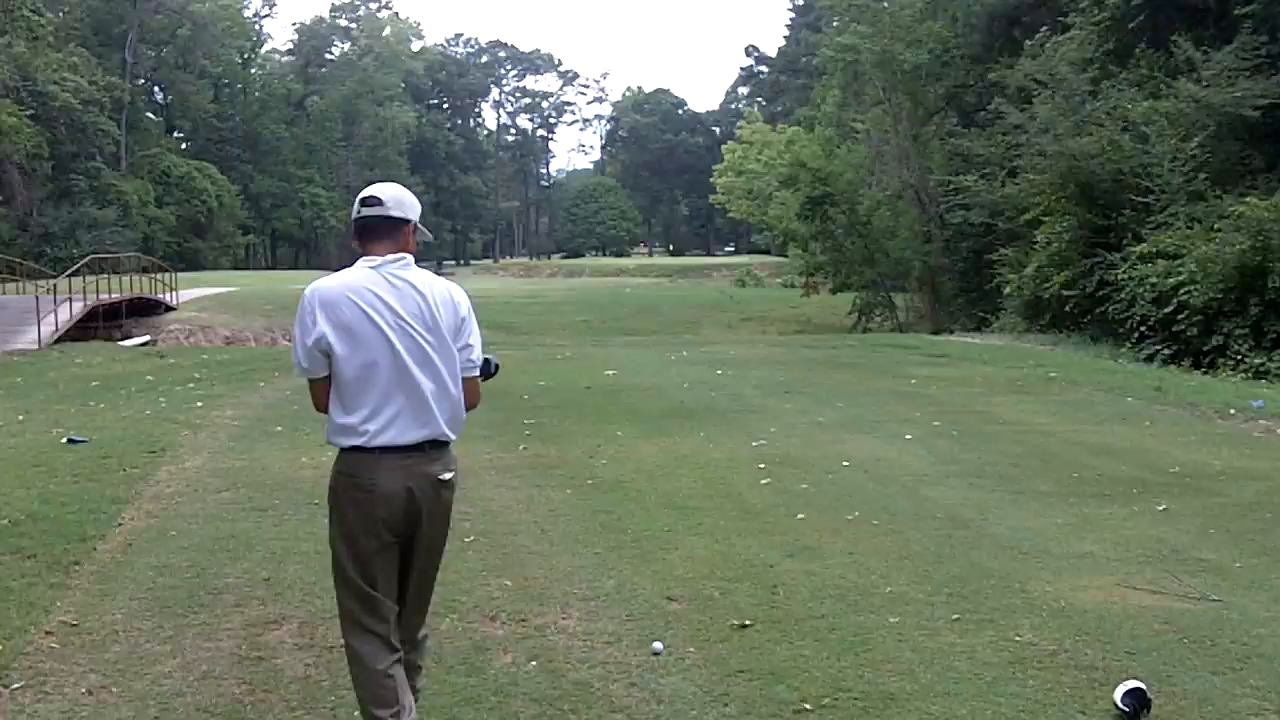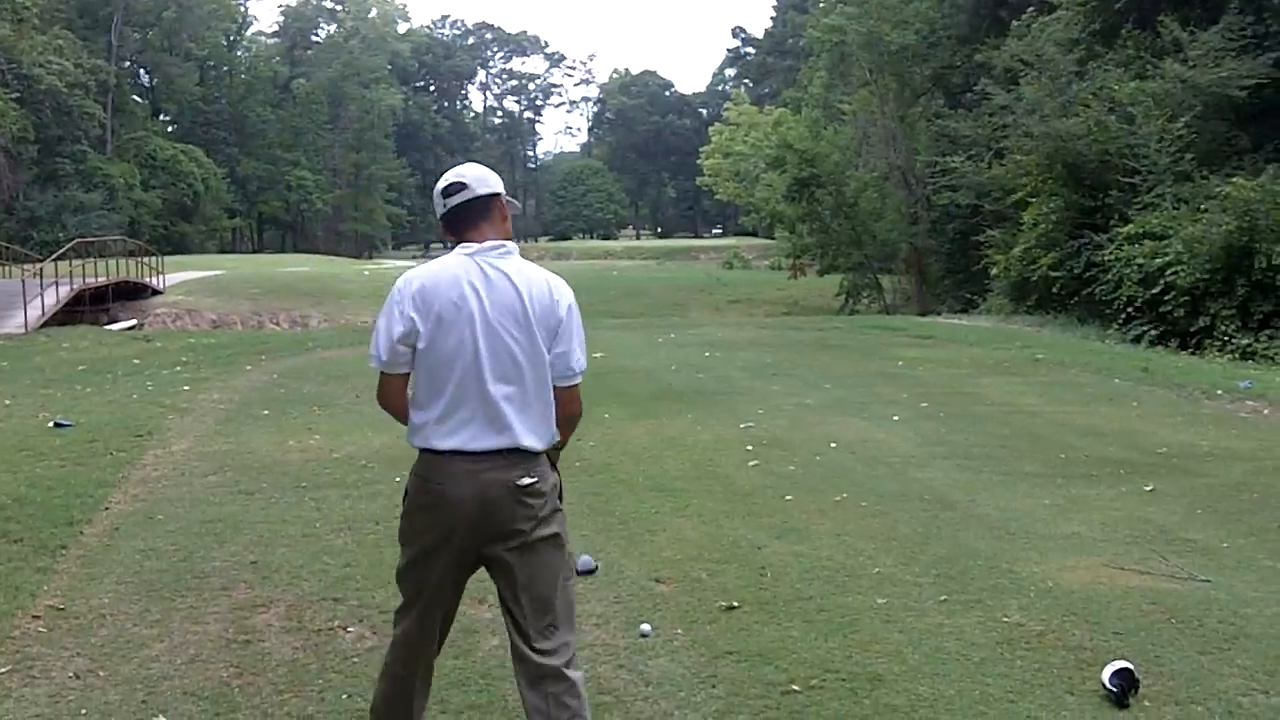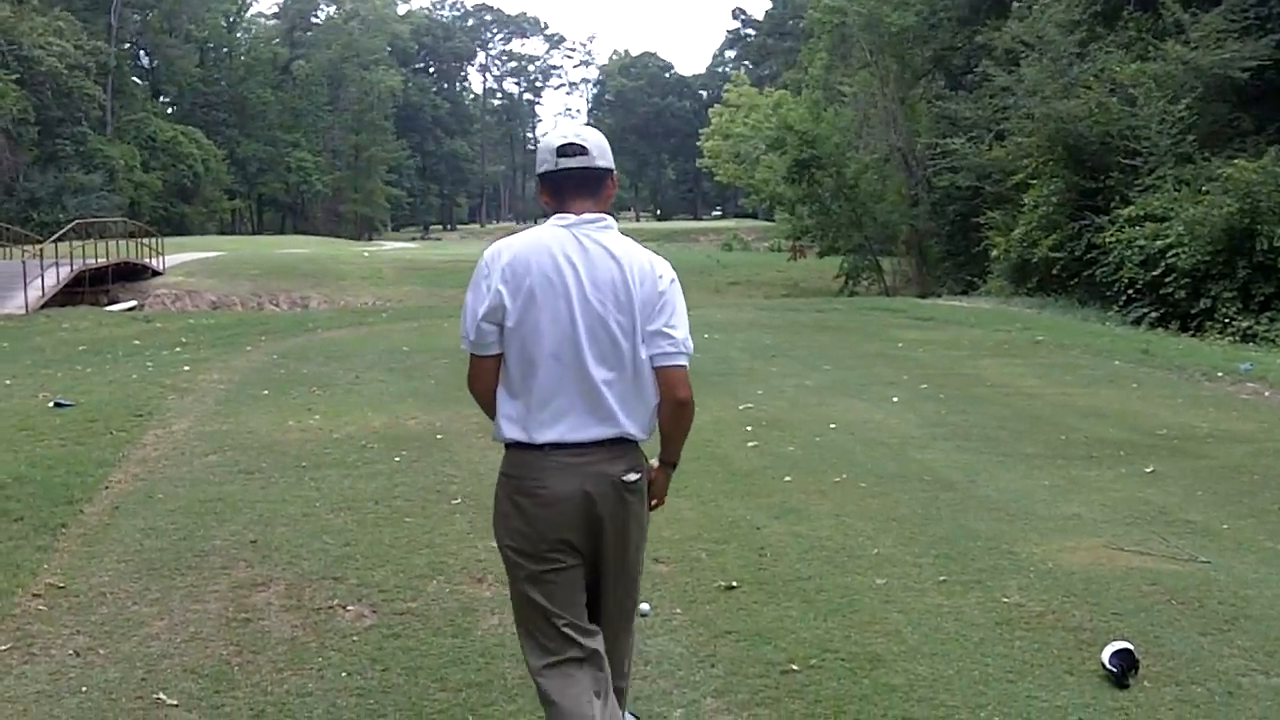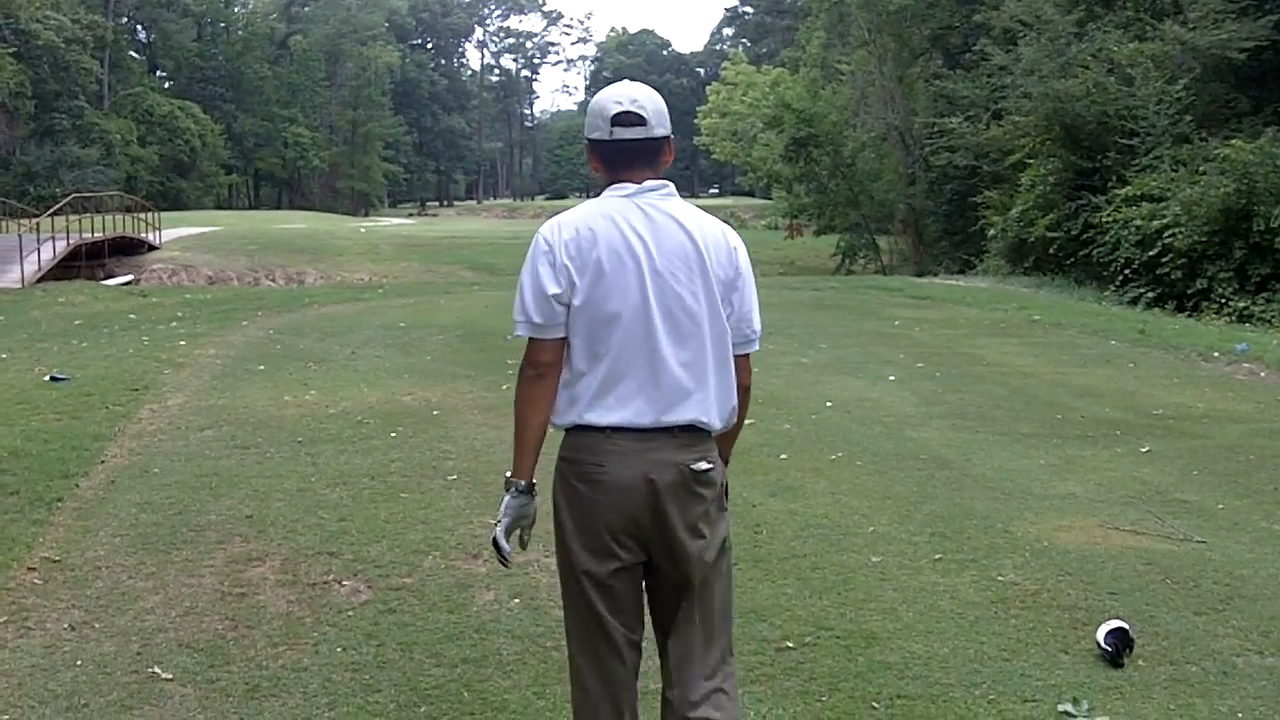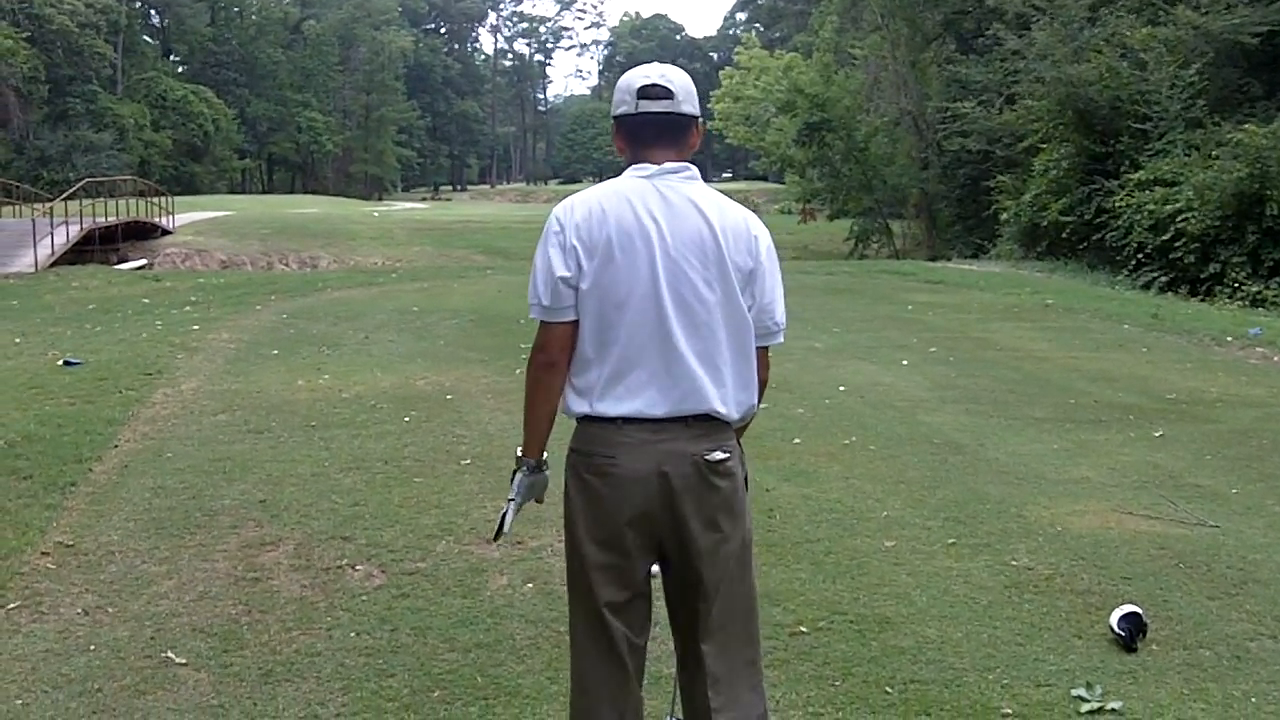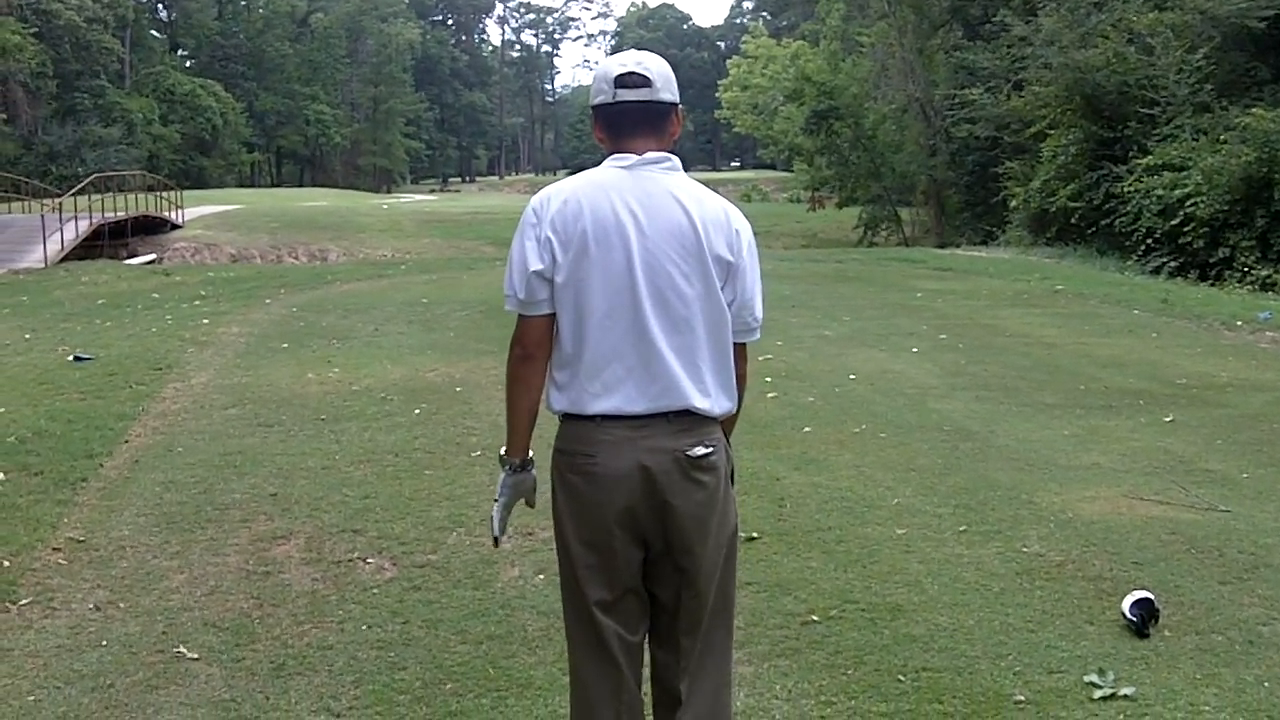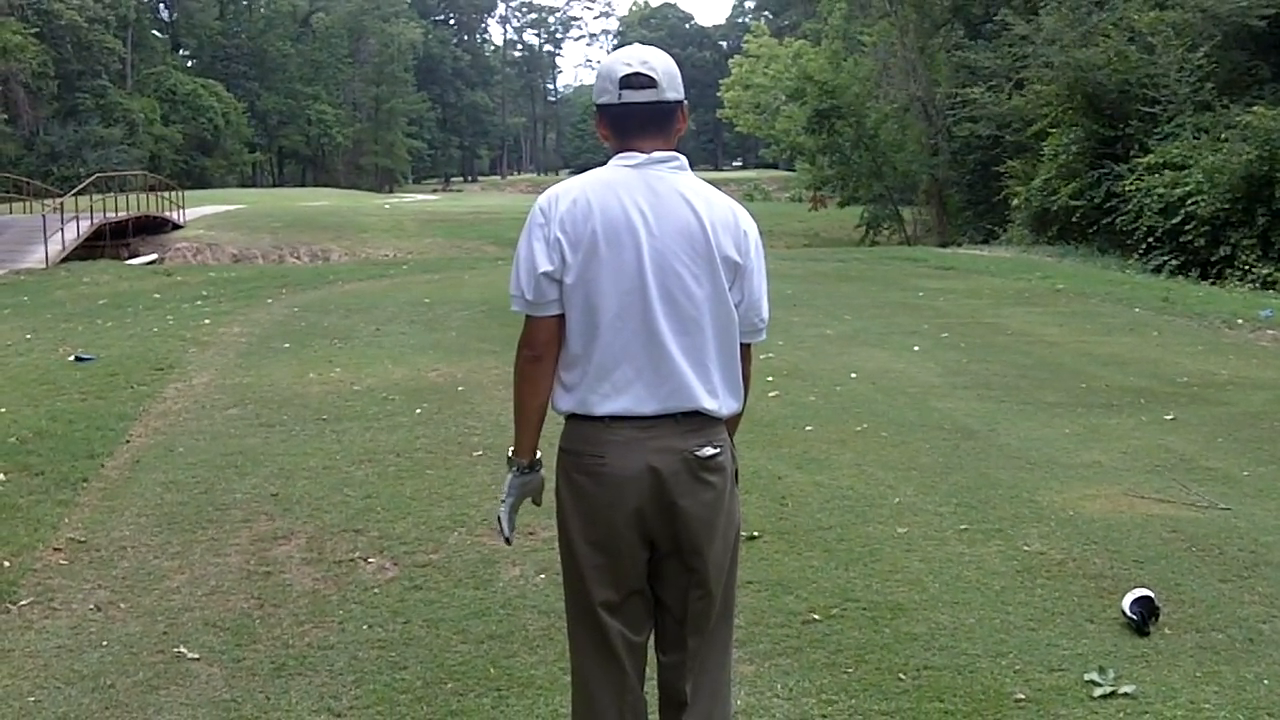
dt=0.5s
person 1, frame 1
left shoulder: (323, 296)
right shoulder: (448, 294)
left elbow: (322, 399)
right elbow: (470, 397)
left hip: (364, 475)
right hip: (434, 471)
left knee: (370, 623)
right knee: (409, 615)
person 1, frame 2
left shoulder: (416, 286)
right shoulder: (550, 289)
left elbow: (391, 397)
right elbow: (569, 405)
left hip: (441, 481)
right hip: (523, 482)
left knee: (418, 628)
right knee: (549, 645)
person 1, frame 3
left shoulder: (504, 259)
right shoulder: (649, 269)
left elbow: (482, 377)
right elbow: (676, 393)
right wrist: (666, 465)
left hip: (536, 476)
right hip: (618, 473)
left knee: (563, 652)
right knee: (604, 643)
person 1, frame 4
left shoulder: (564, 236)
right shoulder: (719, 239)
left elbow: (542, 368)
right elbow: (740, 378)
left wrist: (521, 481)
left hip: (597, 465)
right hip: (690, 464)
left knee: (606, 653)
right knee: (700, 660)
person 1, frame 5
left shoulder: (577, 217)
right shoulder: (741, 225)
left elbow: (552, 353)
right elbow: (759, 362)
left wrist: (531, 457)
left hip: (608, 455)
right hip: (708, 456)
left knee: (608, 650)
right knee: (722, 650)
person 1, frame 6
left shoulder: (554, 208)
right shoulder: (721, 216)
left elbow: (531, 346)
right elbow: (736, 356)
left wrist: (516, 458)
left hip: (592, 453)
right hip: (691, 452)
left knee: (603, 646)
right knee: (694, 648)
person 1, frame 7
left shoulder: (561, 208)
right shoulder: (728, 215)
left elbow: (539, 348)
right elbow: (741, 353)
left wrist: (524, 460)
left hip: (597, 454)
right hip: (698, 453)
left knee: (607, 645)
right knee: (698, 646)
